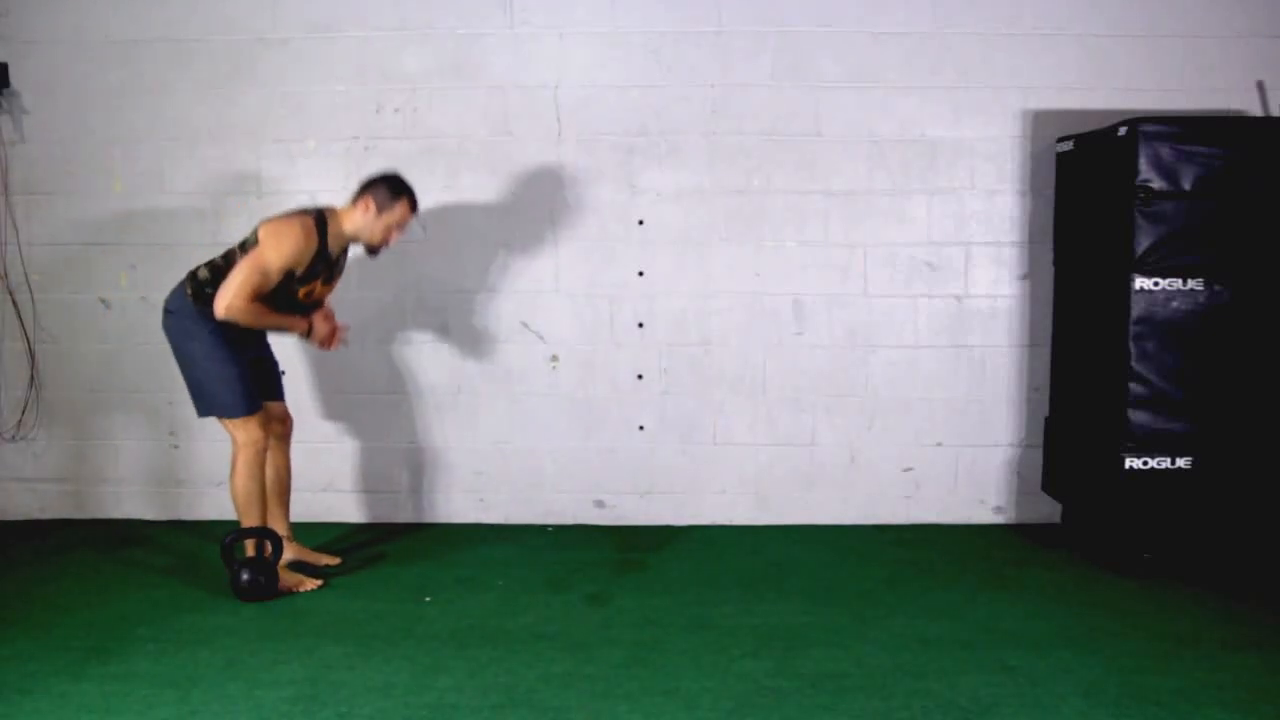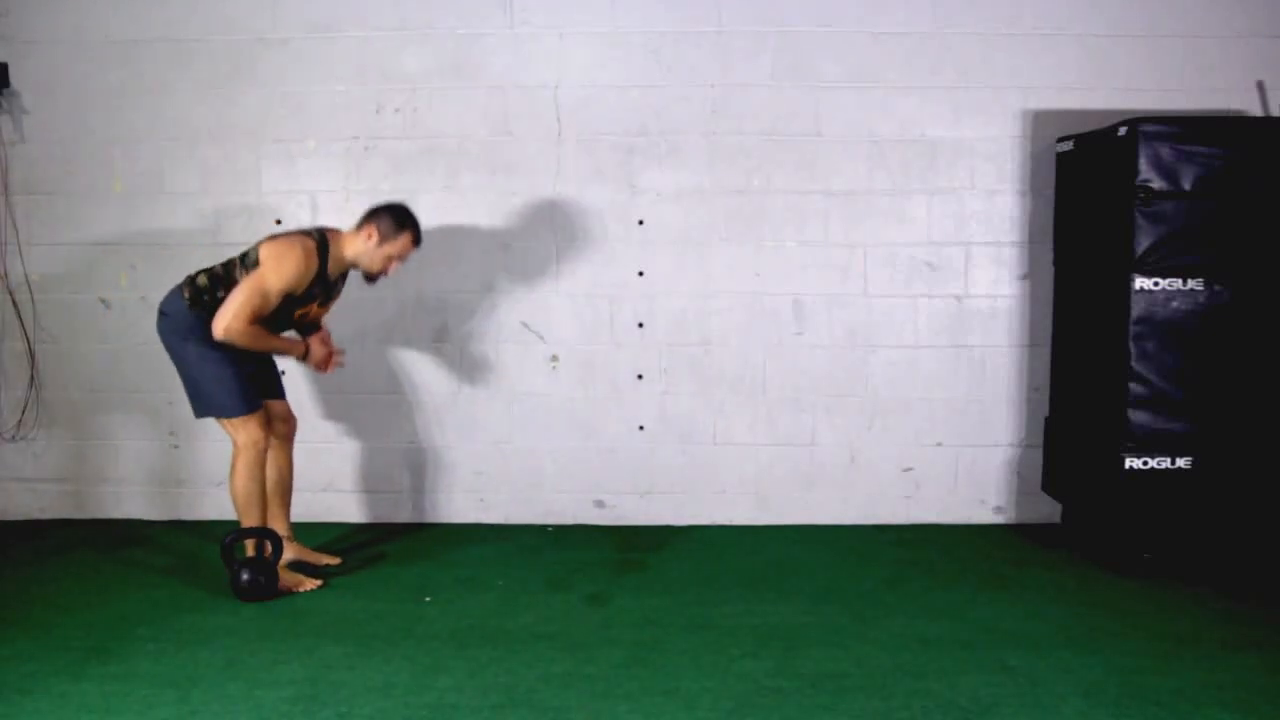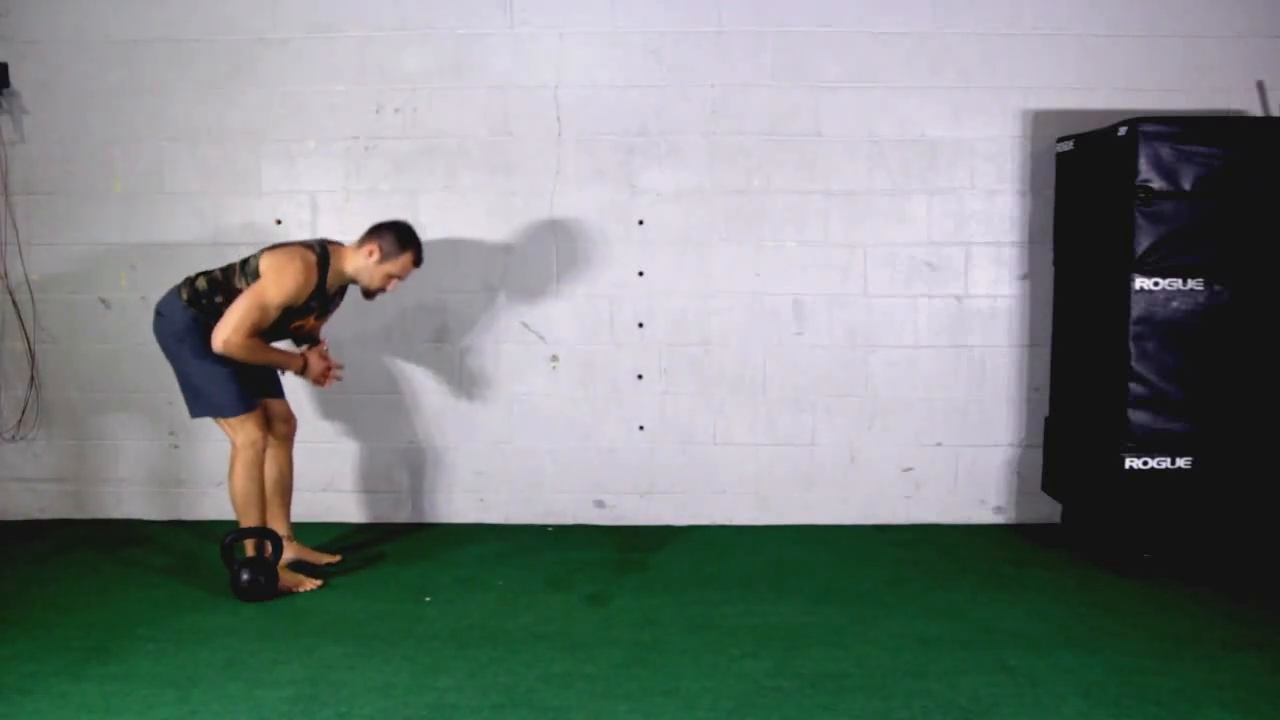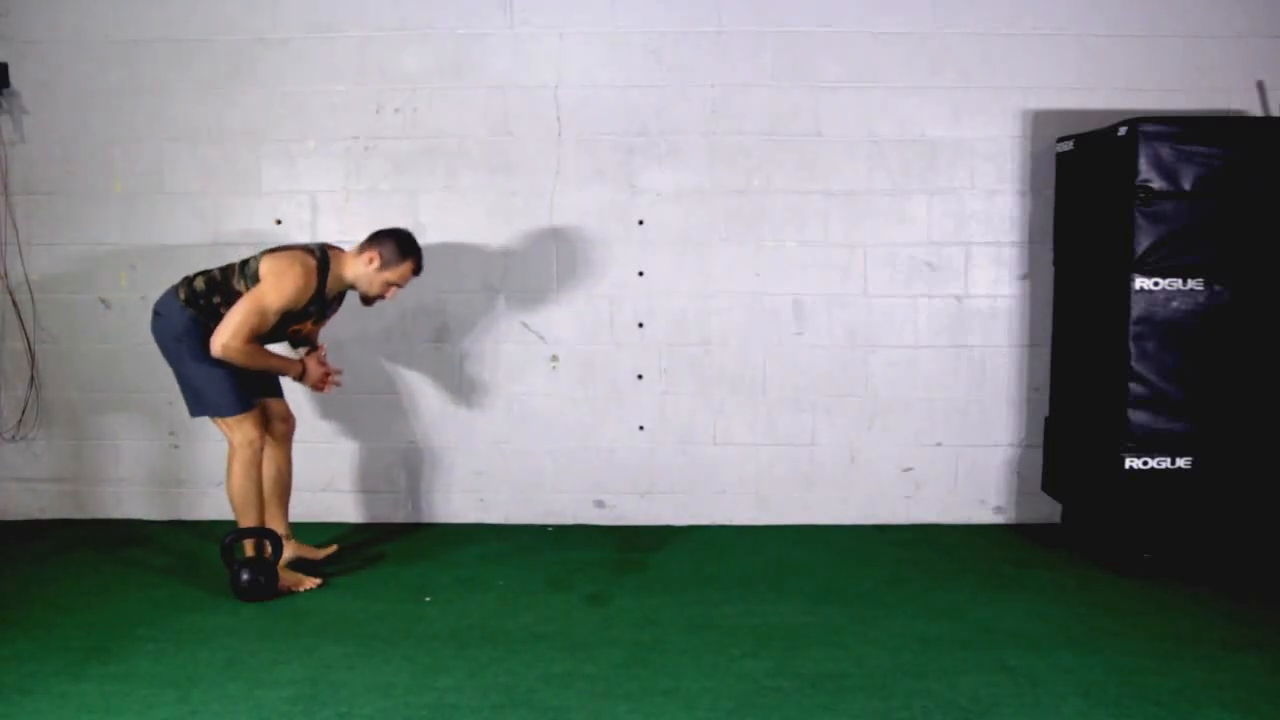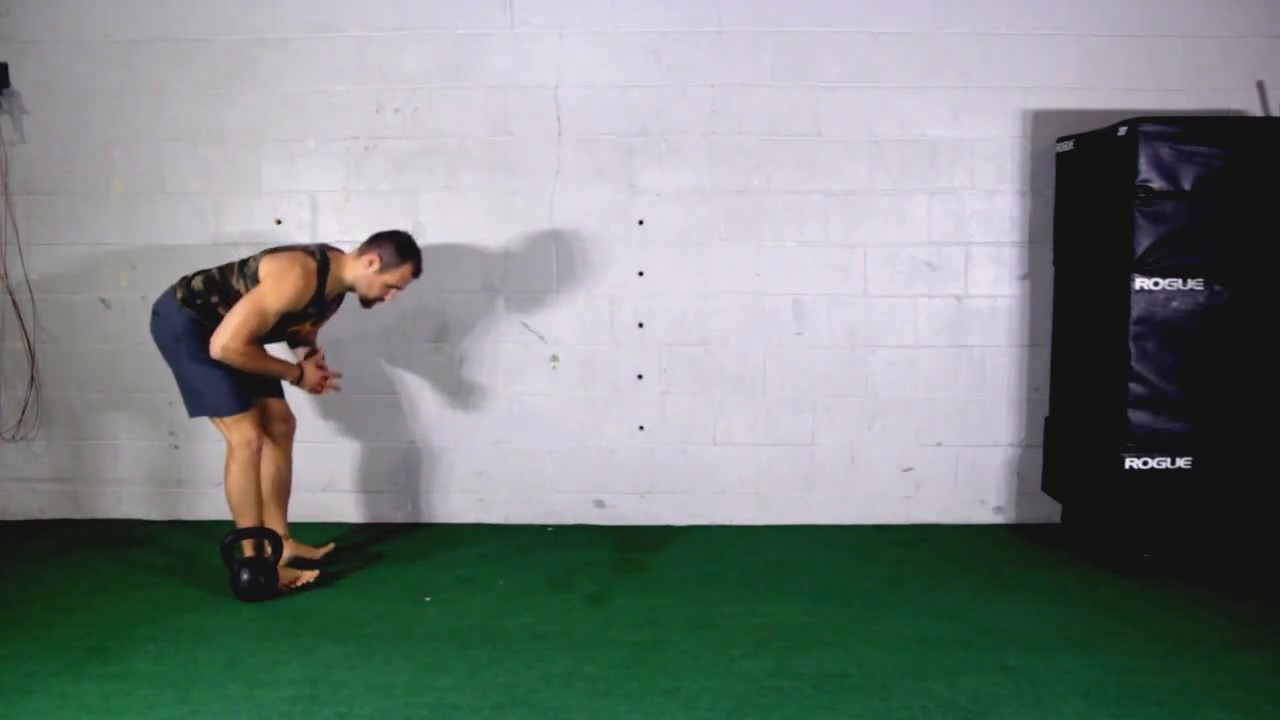
dt=0.1s
person 1, frame 1
left shoulder: (339, 247)
right shoulder: (297, 235)
left elbow: (305, 301)
right elbow: (228, 305)
left wrist: (321, 324)
right wrist: (304, 327)
left hip: (239, 328)
right hip: (198, 316)
left knee: (279, 425)
right knee: (253, 435)
left ankle: (283, 544)
person 1, frame 2
left shoulder: (339, 265)
right shoulder: (299, 258)
left elbow: (303, 313)
right elbow: (227, 326)
left wrist: (316, 339)
right wrist: (301, 350)
left hip: (232, 324)
right hip: (191, 319)
left knee: (280, 425)
right knee: (253, 436)
left ankle: (283, 544)
person 1, frame 3
left shoulder: (339, 277)
right shoulder: (299, 270)
left elbow: (303, 322)
right elbow: (226, 340)
left wrist: (314, 350)
right wrist: (299, 363)
left hip: (232, 332)
right hip: (188, 321)
left knee: (281, 425)
right knee: (251, 436)
left ankle: (283, 543)
person 1, frame 4
left shoulder: (338, 279)
right shoulder: (299, 274)
left elbow: (302, 326)
right elbow: (225, 344)
left wrist: (312, 354)
right wrist: (299, 371)
left hip: (227, 321)
right hip: (186, 320)
left knee: (279, 425)
right knee: (249, 436)
left ankle: (282, 543)
person 1, frame 5
left shoulder: (337, 280)
right shoulder: (298, 276)
left elbow: (301, 326)
right elbow: (225, 345)
left wrist: (311, 357)
right wrist: (296, 374)
left hip: (226, 322)
right hip: (185, 320)
left knee: (279, 425)
right knee: (247, 435)
left ankle: (280, 542)
